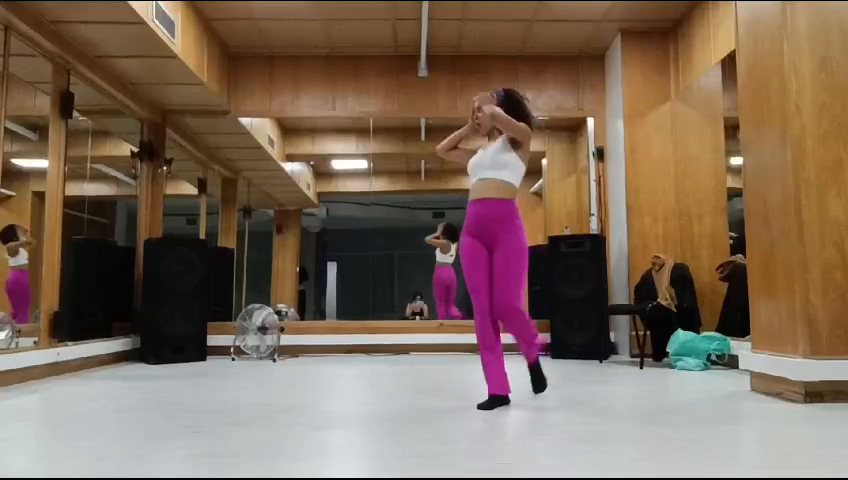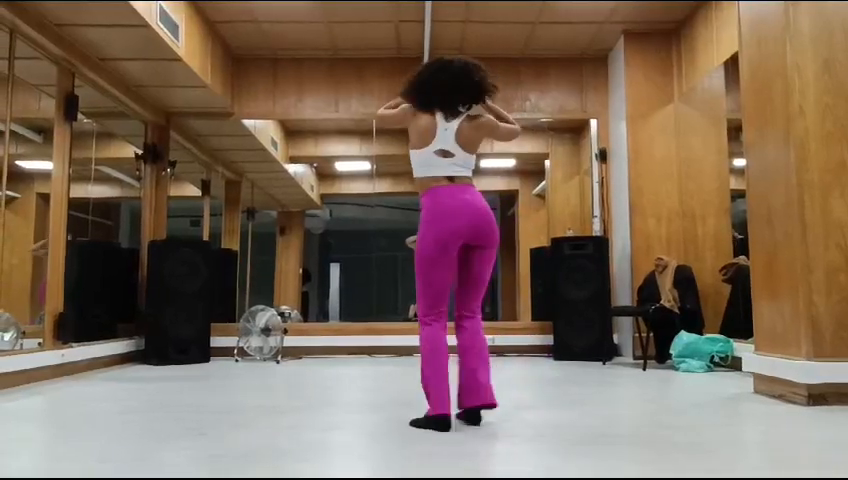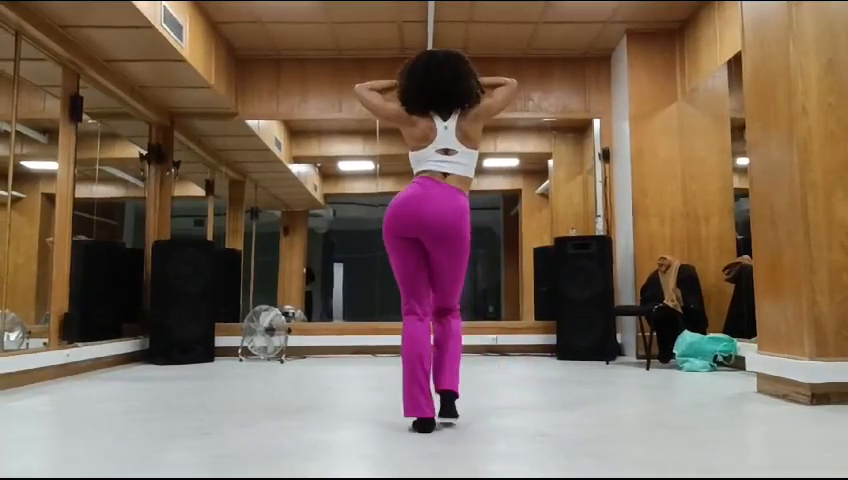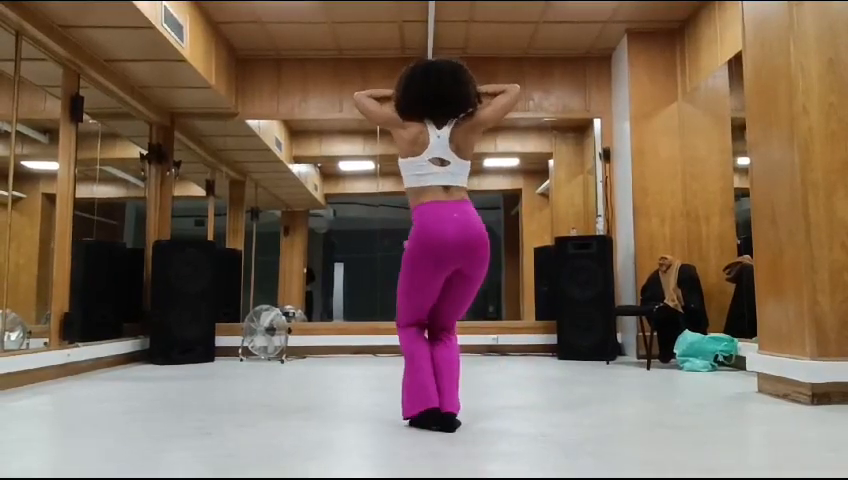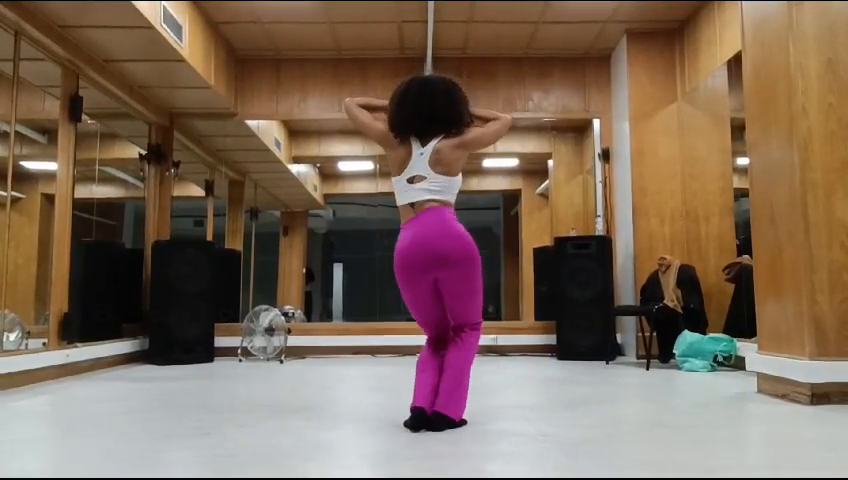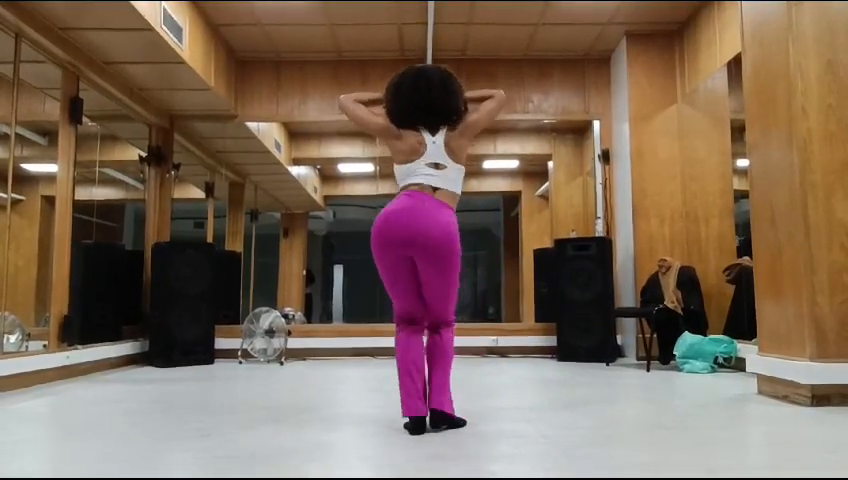
dt=0.5s
person 1, frame 1
left shoulder: (518, 136)
right shoulder: (477, 152)
left elbow: (503, 119)
right elbow: (442, 150)
left wrist: (489, 107)
right wrist: (470, 127)
left hip: (506, 225)
right hip: (472, 229)
left knee: (509, 306)
right knee: (483, 311)
left ankle: (531, 353)
right ankle: (497, 388)
person 1, frame 2
left shoulder: (416, 116)
right shoulder: (477, 123)
left elbow: (382, 112)
right elbow: (515, 130)
left wrist: (418, 95)
right wrist: (486, 102)
left hip: (439, 214)
right hip: (478, 210)
left knee: (431, 316)
right knee: (469, 313)
left ankle: (439, 409)
right ankle: (475, 398)
person 1, frame 3
left shoulder: (411, 121)
right shoulder: (473, 117)
left elbow: (362, 90)
right elbow: (510, 85)
left wrist: (400, 82)
right wrist: (473, 82)
left hip: (406, 207)
right hip: (450, 213)
left knee: (415, 311)
right knee: (447, 309)
left ankle: (421, 411)
right ankle: (448, 390)
person 1, frame 4
left shoulder: (404, 127)
right shoulder: (467, 129)
left elbow: (360, 97)
right elbow: (513, 91)
left wrist: (398, 93)
right wrist: (475, 91)
left hip: (430, 232)
right hip: (471, 230)
left knee: (411, 325)
right knee: (443, 328)
left ankle: (425, 406)
right ankle: (448, 410)
person 1, frame 5
left shoulder: (394, 145)
right shoulder: (456, 145)
left elbow: (350, 104)
right elbow: (504, 121)
left wrist: (390, 104)
right wrist: (467, 112)
left hip: (409, 248)
right hip: (448, 238)
left knee: (436, 336)
right knee: (466, 329)
left ankle: (422, 406)
right ankle: (447, 411)
person 1, frame 6
left shoulder: (398, 135)
right shoulder: (460, 133)
left elbow: (346, 101)
right elbow: (499, 96)
left wrist: (385, 97)
right wrist: (458, 96)
left hip: (396, 221)
right hip: (441, 230)
left knee: (409, 321)
right knee: (441, 322)
left ankle: (416, 413)
right ankle: (442, 408)
